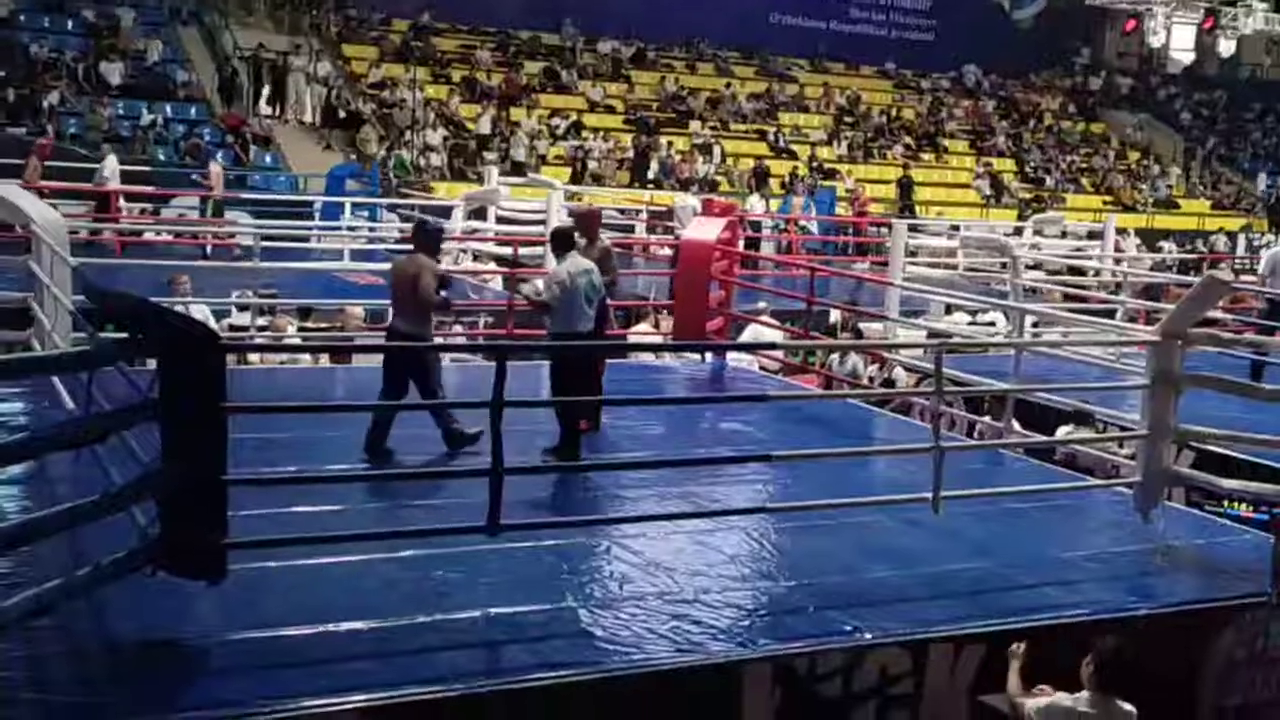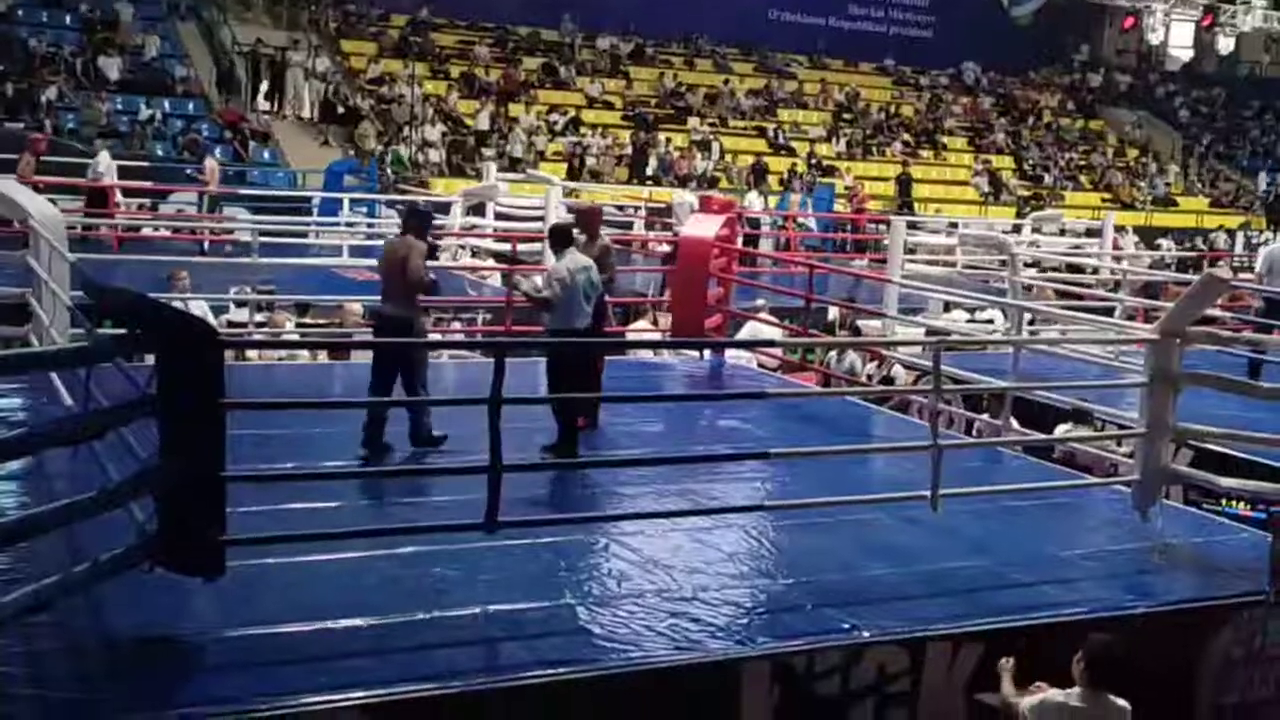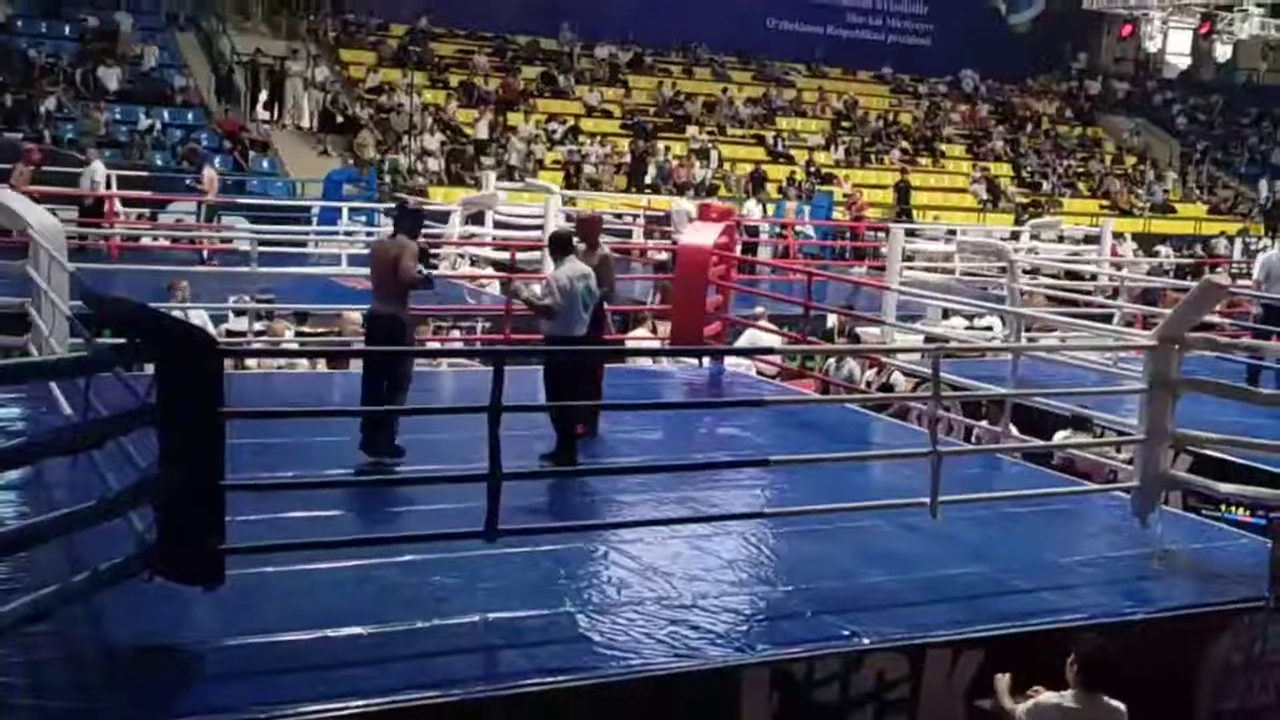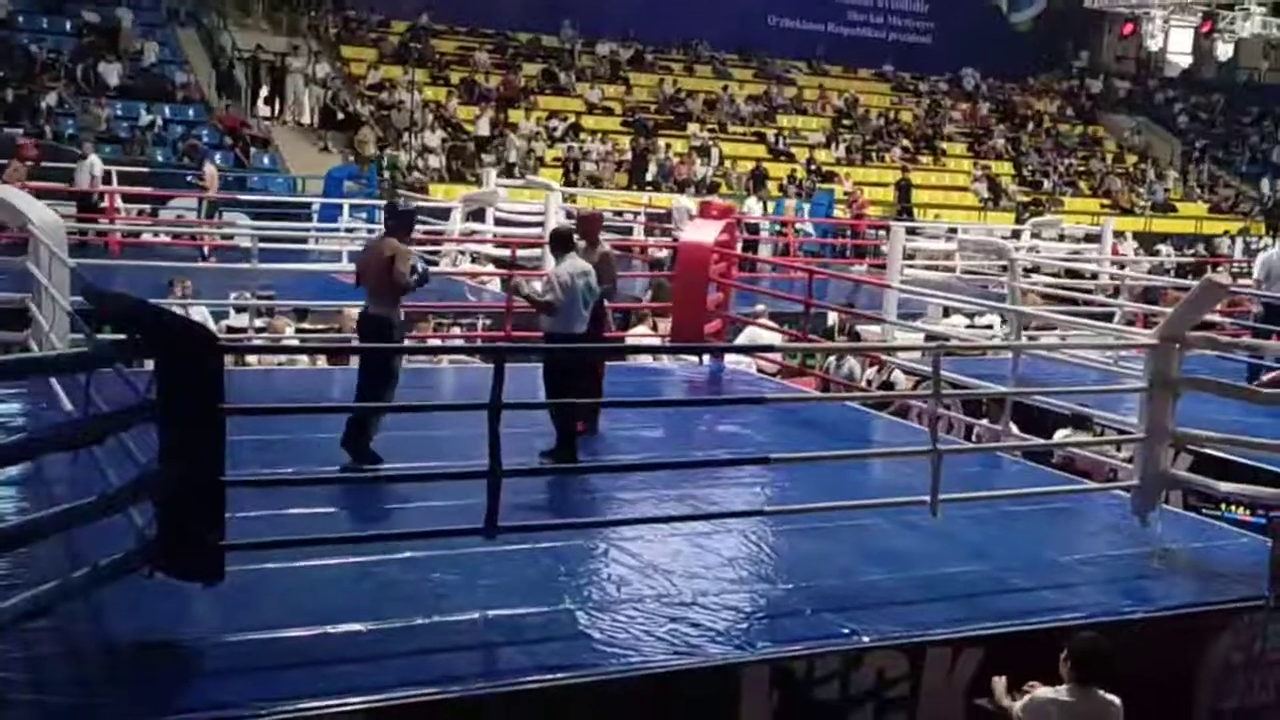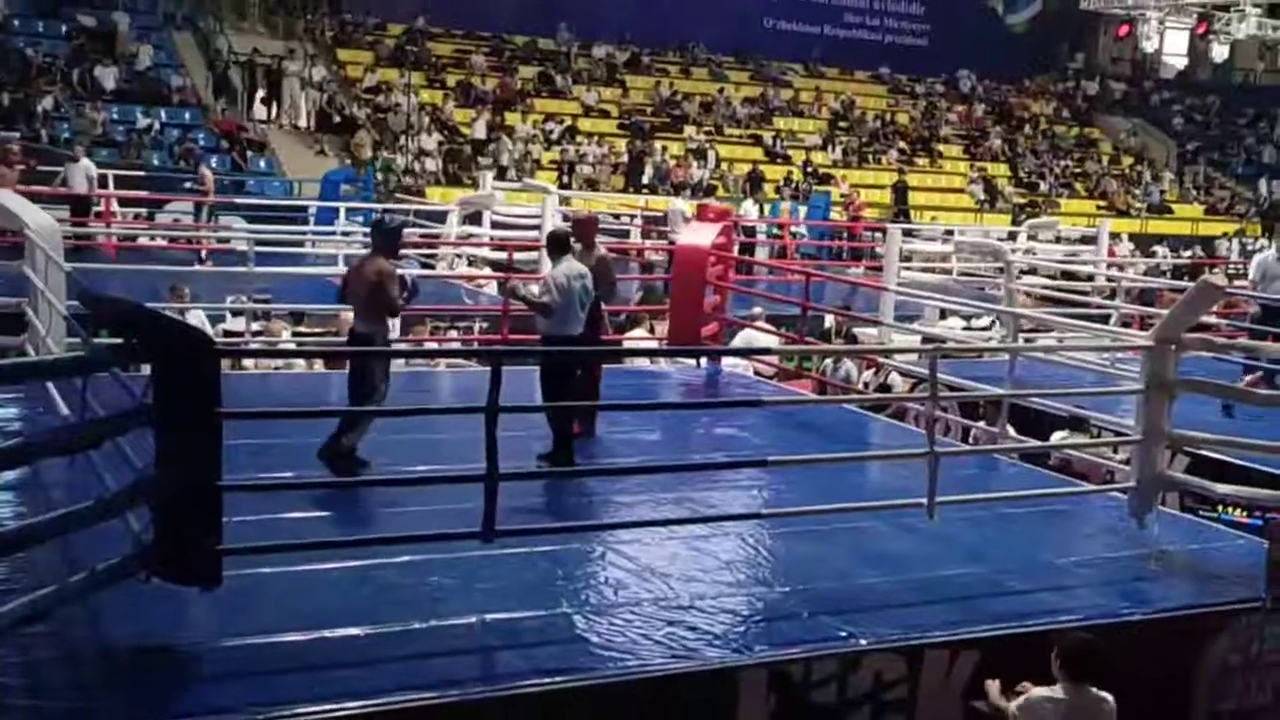
dt=0.1s
person 1, frame 1
left shoulder: (399, 264)
right shoulder: (427, 266)
right elbow: (426, 300)
right wrist: (443, 301)
left hip: (396, 333)
right hip: (418, 337)
left knee: (391, 393)
right knee: (433, 392)
left ankle: (375, 445)
right ankle: (455, 435)
person 1, frame 2
left shoulder: (390, 246)
right shoulder: (416, 247)
right elbow: (415, 279)
right wrist: (430, 282)
left hip: (384, 317)
right hip: (406, 322)
left knee: (381, 382)
right knee: (415, 382)
left ankle: (373, 440)
right ankle: (422, 433)
person 1, frame 3
left shoulder: (378, 245)
right shoulder: (407, 246)
right elbow: (407, 278)
right wrist: (423, 279)
left hip: (375, 316)
right hip: (395, 320)
left knee: (373, 382)
right knee: (398, 382)
left ankle: (371, 438)
right ankle: (386, 440)
person 1, frame 4
left shoulder: (369, 248)
right shoulder: (399, 249)
right elbow: (402, 283)
right wrist: (418, 279)
left hip: (367, 318)
right hip: (387, 322)
left knee: (368, 382)
right knee: (385, 383)
left ankle: (354, 438)
right ankle: (360, 441)
person 1, frame 5
left shoulder: (356, 265)
right shoulder: (387, 270)
left elbow: (342, 296)
right elbow: (393, 309)
right wrist: (407, 294)
left hip: (357, 335)
right hip: (374, 339)
left knee: (360, 398)
right knee: (371, 398)
left ankle: (345, 450)
right ankle: (338, 449)
person 2, frame 1
left shoulder: (559, 272)
right shoulder: (591, 267)
left elbow: (546, 306)
right elbow: (599, 297)
left wrist: (527, 293)
left hip: (565, 340)
right hip: (586, 336)
left knee: (564, 396)
right knee: (577, 393)
left ankle: (569, 450)
right ankle: (568, 445)
person 2, frame 2
left shoulder: (559, 269)
right shoulder: (589, 264)
left elbow: (548, 303)
right elbow: (596, 293)
left wrist: (525, 289)
left hip: (563, 336)
right hip: (583, 333)
left knee: (561, 393)
right knee: (575, 391)
left ankle: (567, 447)
right ankle: (565, 442)
person 2, frame 3
left shoulder: (558, 276)
right shoulder: (587, 272)
left elbow: (549, 311)
right elbow: (593, 301)
left wrist: (524, 296)
left hip: (560, 344)
right hip: (580, 340)
left knee: (559, 400)
right knee: (571, 399)
left ankle: (566, 455)
right ankle: (564, 450)
person 2, frame 4
left shoulder: (559, 273)
right shoulder: (587, 269)
left elbow: (550, 307)
right elbow: (593, 298)
left wrist: (525, 292)
left hip: (560, 340)
right hip: (580, 337)
left knee: (558, 397)
right knee: (571, 395)
left ankle: (566, 452)
right ankle: (565, 447)
person 2, frame 5
left shoulder: (556, 275)
right shoulder: (584, 271)
left elbow: (547, 309)
right elbow: (589, 301)
left wrist: (521, 295)
left hip: (557, 343)
right hip: (575, 339)
left knee: (555, 401)
right knee: (566, 398)
left ankle: (563, 456)
right ankle: (562, 451)
person 3, frame 1
left shoulder: (604, 248)
right shoulder: (584, 246)
left elbow: (612, 280)
left hip: (596, 310)
left knee: (593, 365)
left ankle: (592, 417)
person 3, frame 2
left shoulder: (604, 246)
right shoulder: (583, 242)
left elbow: (610, 278)
left hip: (594, 307)
left knee: (592, 362)
left ankle: (590, 414)
right ankle: (581, 408)
person 3, frame 3
left shoulder: (604, 256)
right shoulder: (582, 250)
left elbow: (609, 290)
left hip: (594, 315)
left knee: (592, 370)
left ankle: (590, 422)
right ankle: (580, 415)
person 3, frame 4
left shoulder: (604, 253)
right shoulder: (582, 248)
left elbow: (611, 288)
left hip: (594, 313)
left knee: (592, 368)
left ankle: (590, 419)
right ankle: (581, 413)
person 3, frame 5
left shoulder: (601, 256)
right shoulder: (579, 251)
left elbow: (611, 290)
left hip: (591, 317)
left knee: (589, 370)
left ankle: (587, 423)
right ankle: (577, 416)
